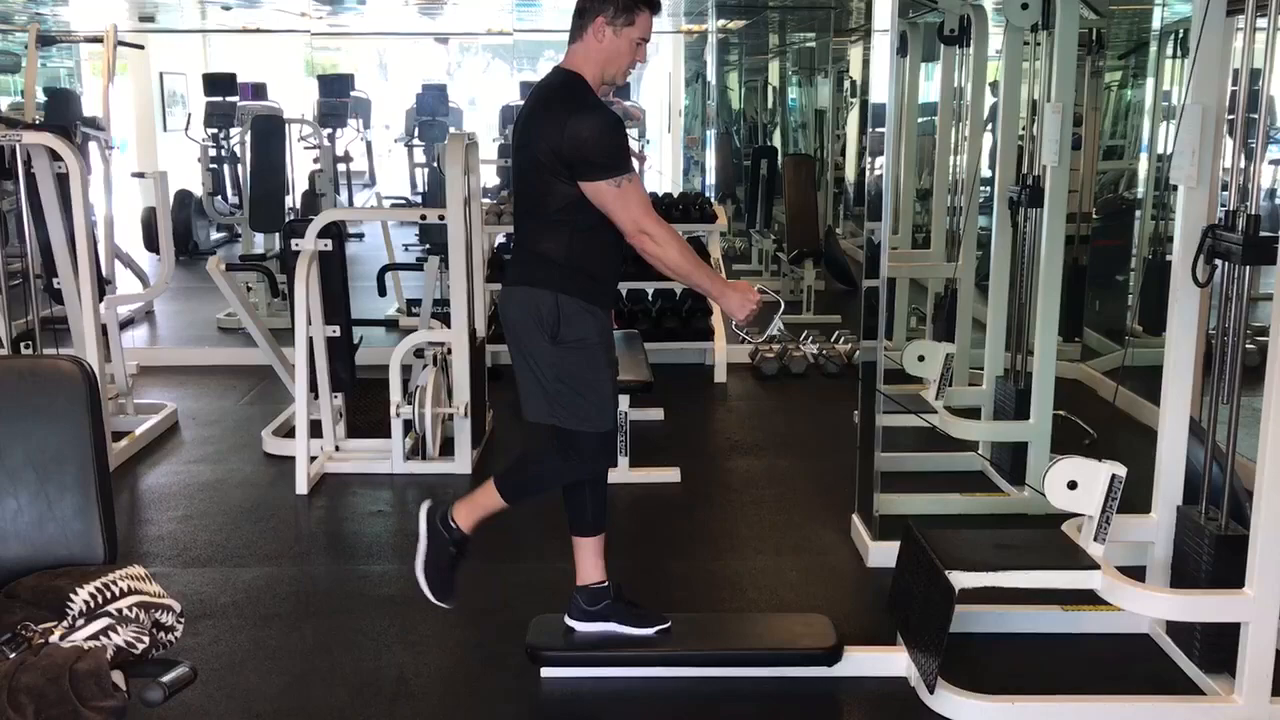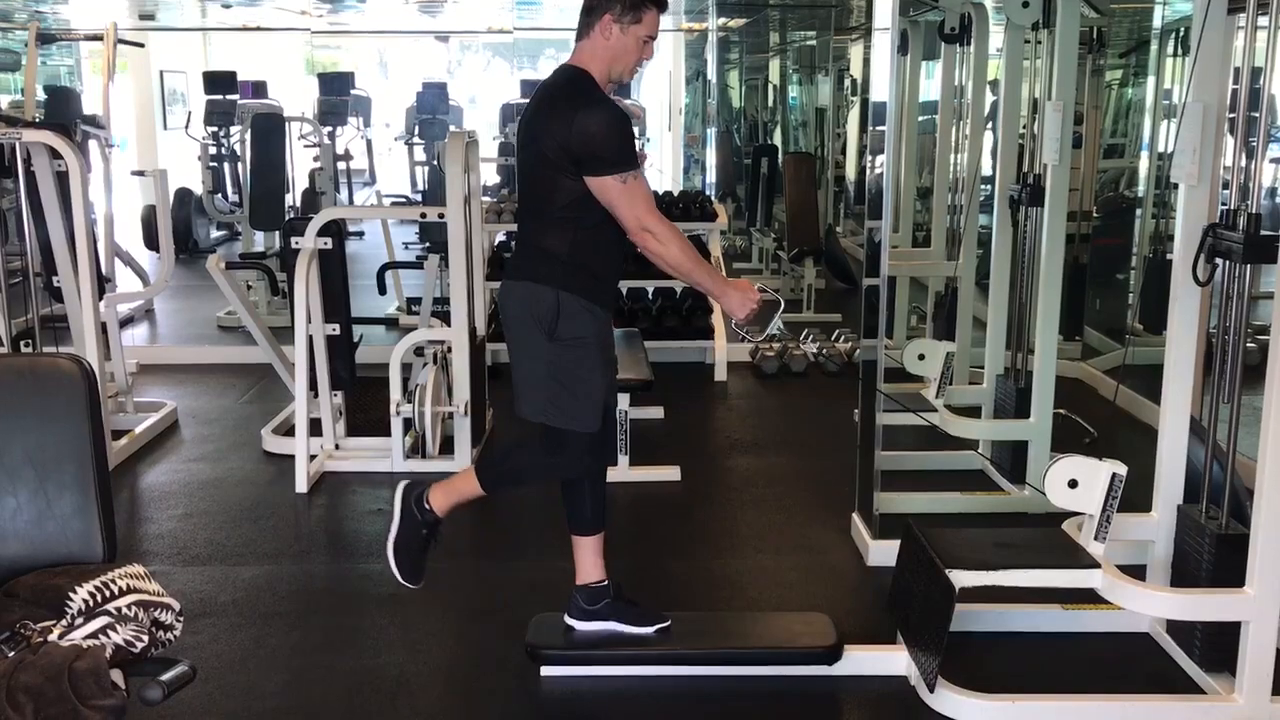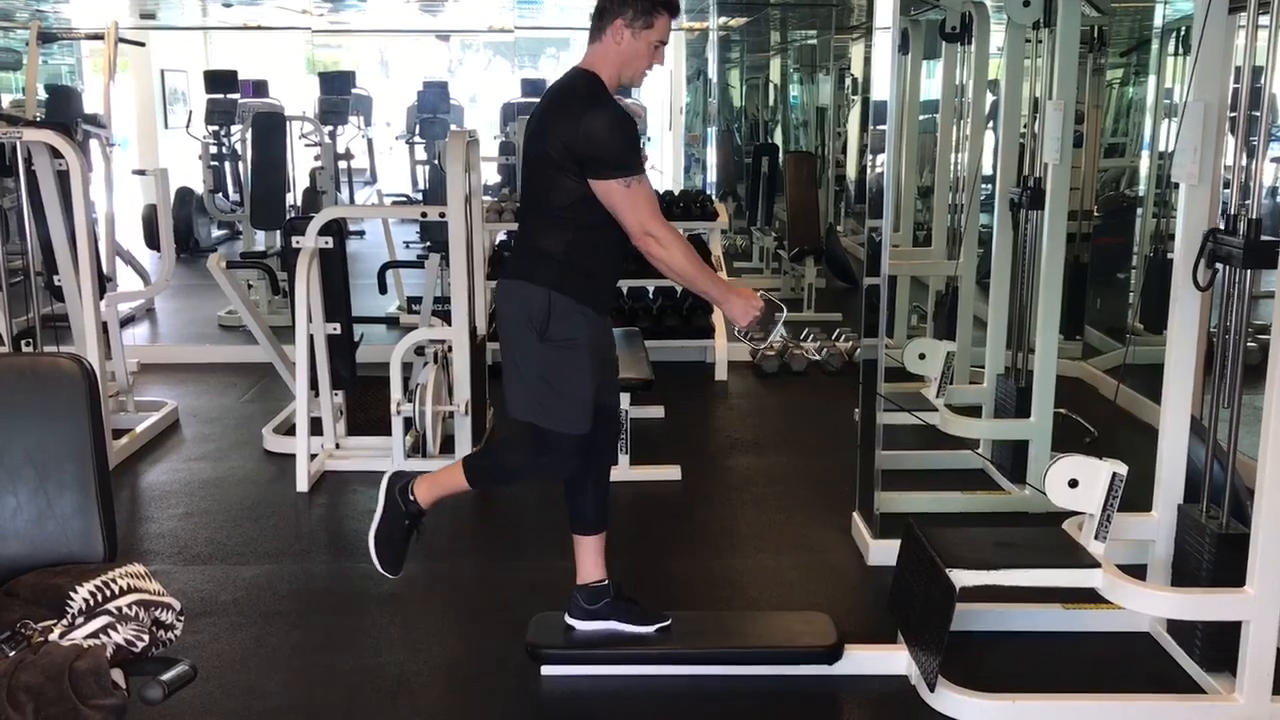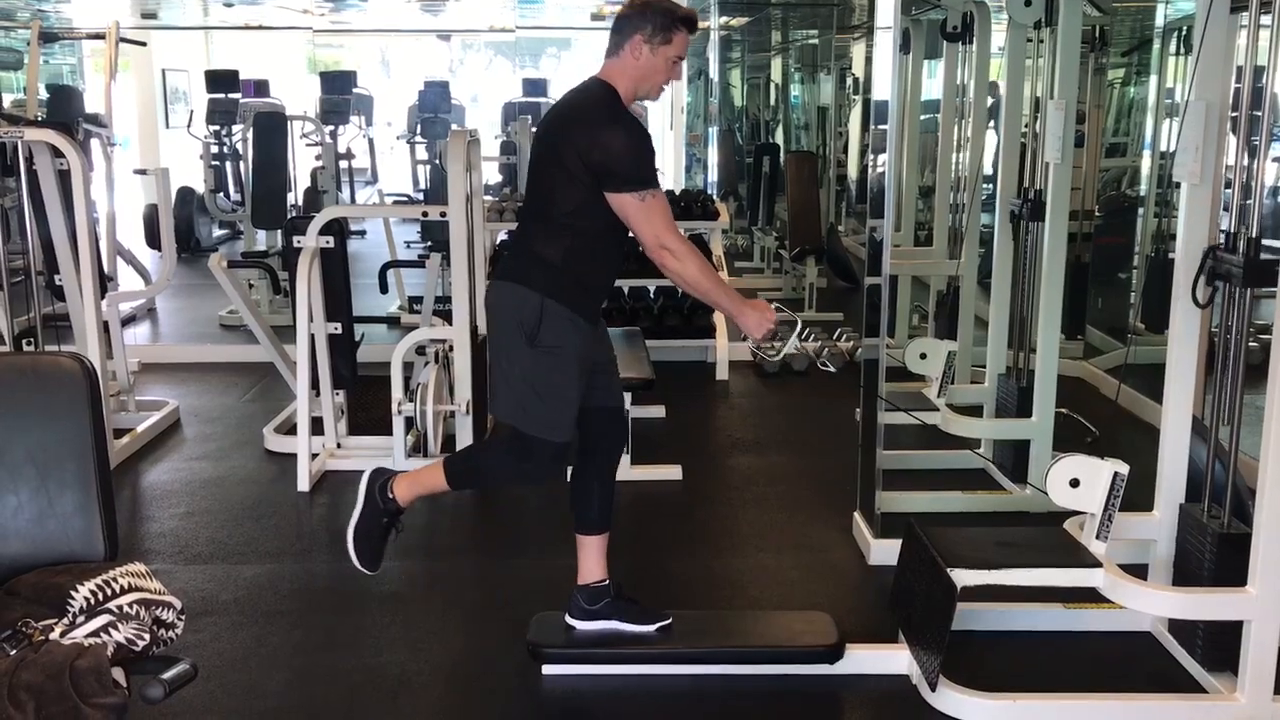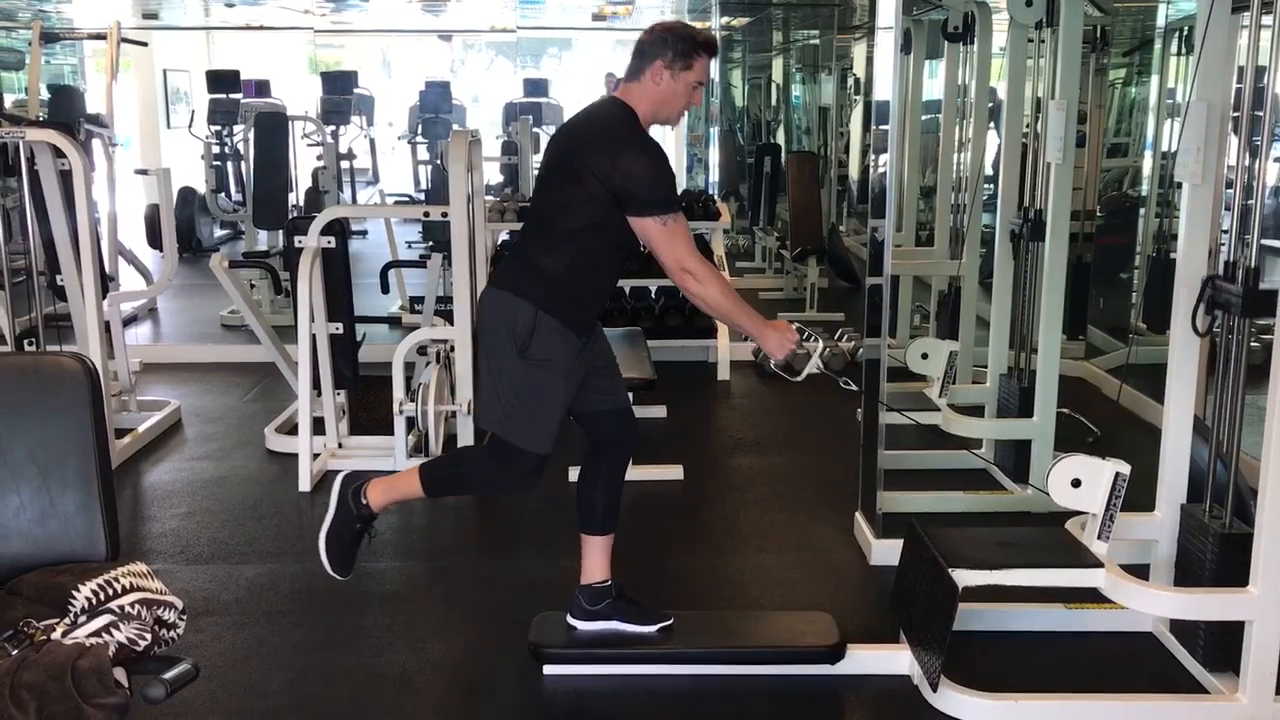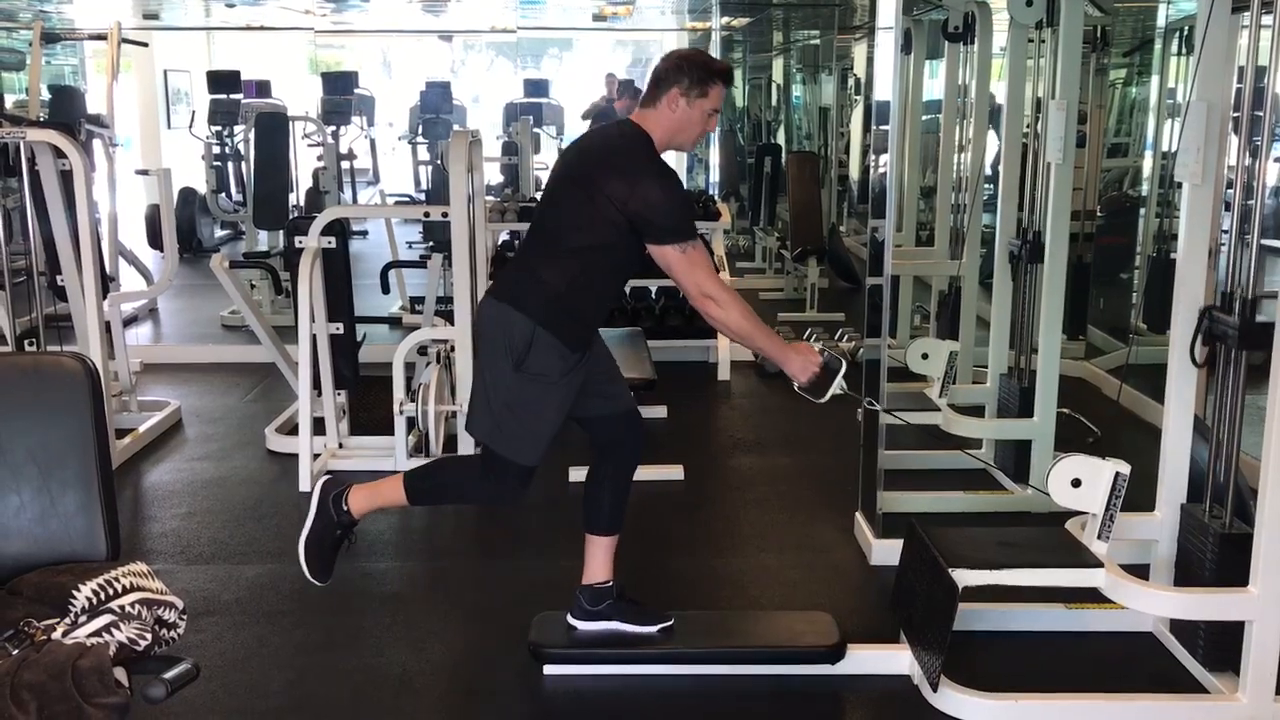
dt=0.2s
person 1, frame 1
left shoulder: (554, 99)
right shoulder: (581, 118)
right elbow: (642, 230)
right wrist: (723, 293)
left hip: (563, 296)
right hip: (556, 302)
left knee: (588, 442)
right knee: (578, 445)
left ankle: (593, 597)
right ankle: (451, 523)
person 1, frame 2
left shoulder: (562, 96)
right shoulder: (589, 113)
right elbow: (644, 227)
right wrist: (723, 290)
left hip: (564, 294)
right hip: (554, 299)
left knee: (588, 441)
right knee: (565, 444)
left ankle: (592, 596)
right ankle: (427, 504)
person 1, frame 3
left shoulder: (572, 99)
right shoulder: (597, 116)
right elbow: (649, 233)
right wrist: (727, 298)
left hip: (566, 298)
right hip: (549, 301)
left knee: (594, 437)
right knee: (554, 446)
left ankle: (592, 596)
right ankle: (410, 495)
person 1, frame 4
left shoulder: (585, 108)
right shoulder: (612, 130)
right elbow: (665, 247)
right wrist: (742, 311)
left hip: (562, 303)
right hip: (541, 306)
left knee: (605, 434)
right knee: (537, 451)
left ankle: (593, 596)
right ankle: (391, 493)
person 1, frame 5
left shoulder: (597, 125)
right shoulder: (633, 153)
right elbow: (687, 270)
right wrist: (764, 333)
left hip: (558, 313)
right hip: (534, 317)
left knee: (614, 434)
right knee: (516, 462)
left ankle: (595, 595)
right ankle: (362, 498)
person 1, frame 6
left shoulder: (605, 145)
right shoulder: (648, 180)
right elbow: (708, 295)
right wrist: (787, 355)
left hip: (556, 325)
right hip: (530, 331)
left knee: (622, 436)
right knee: (502, 474)
left ankle: (596, 596)
right ankle: (344, 504)
